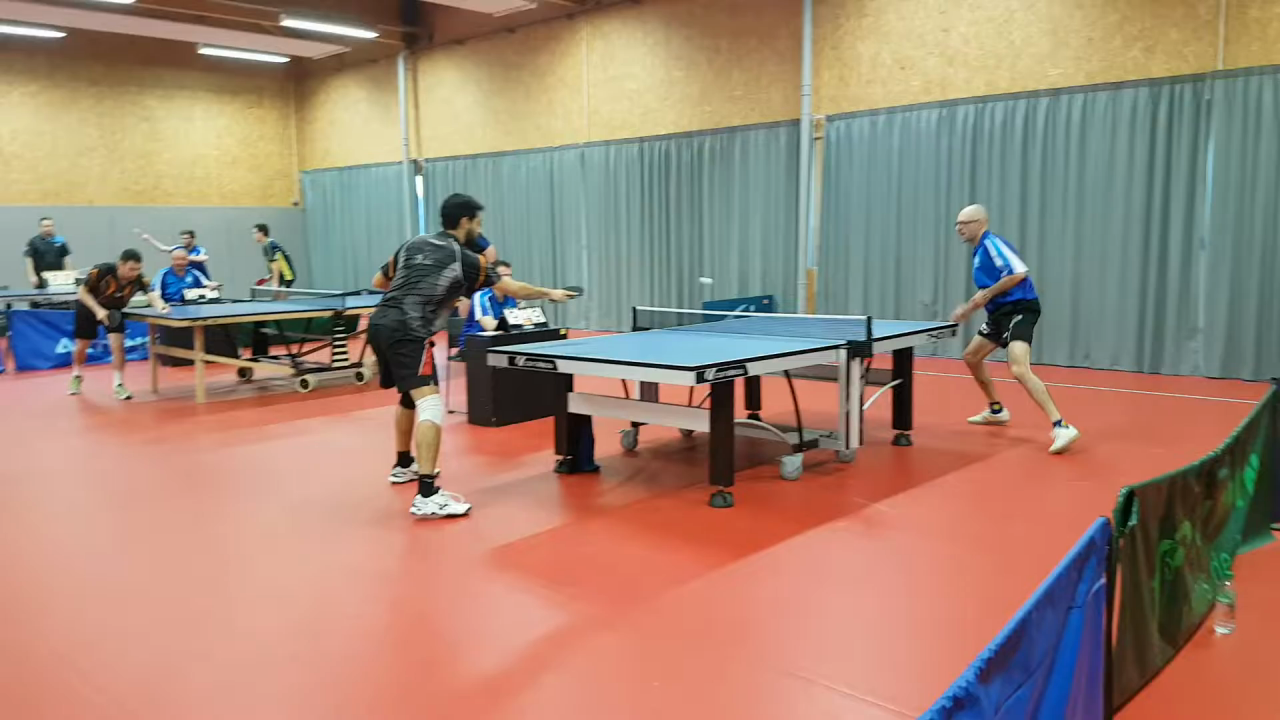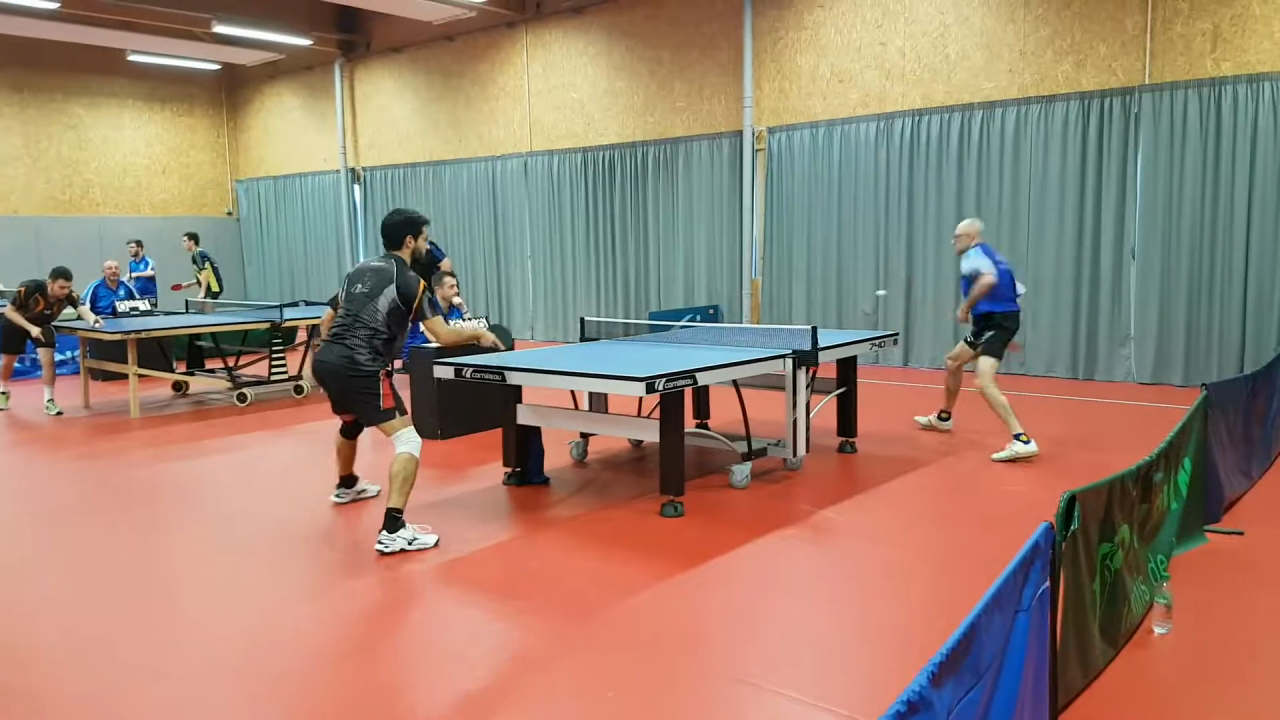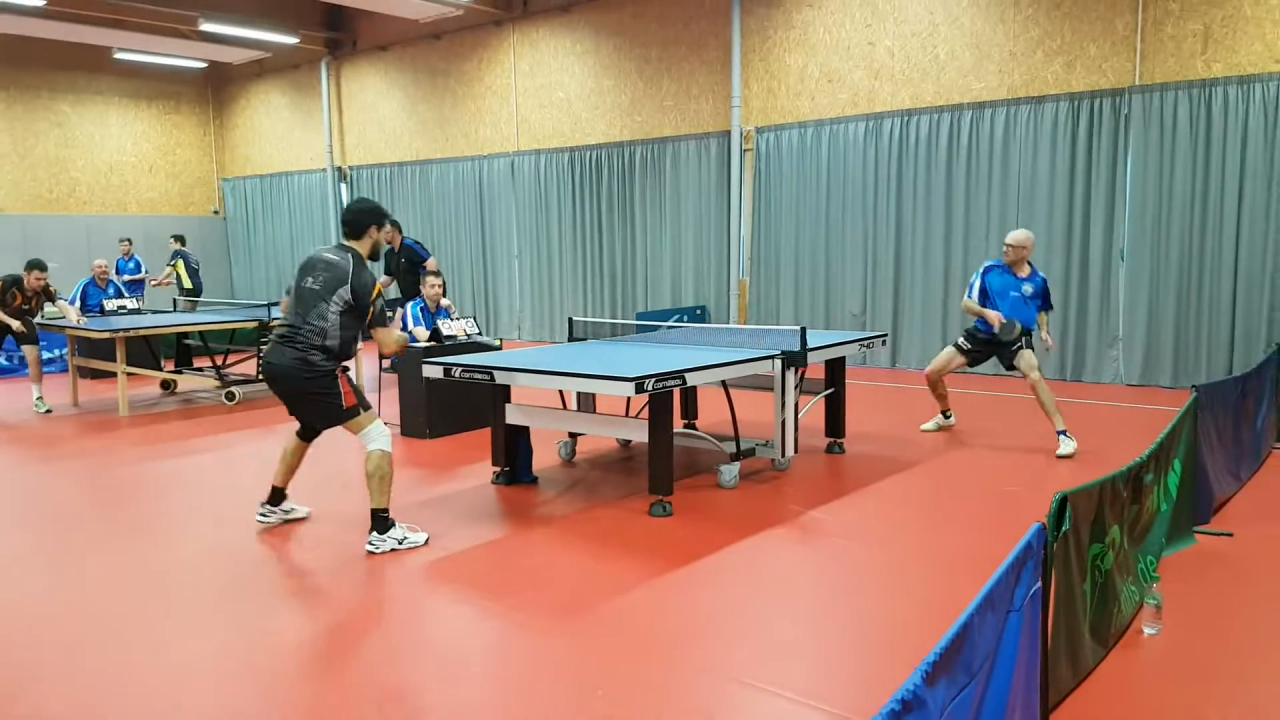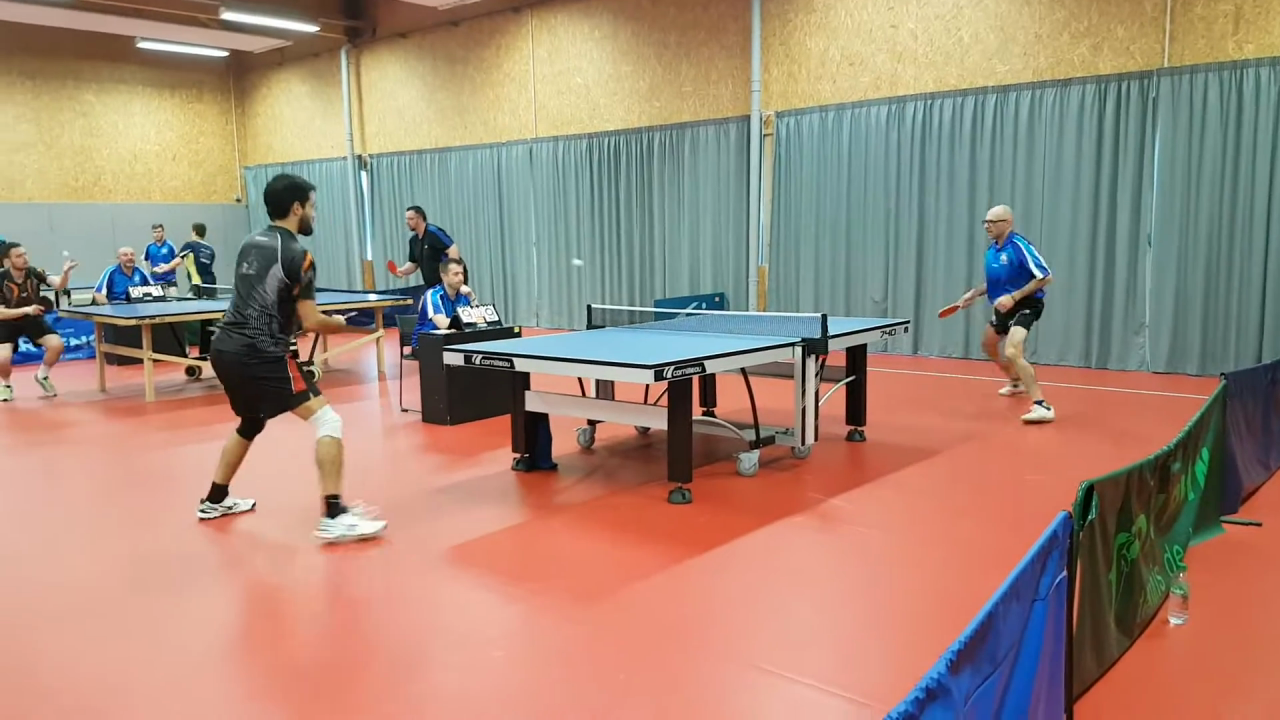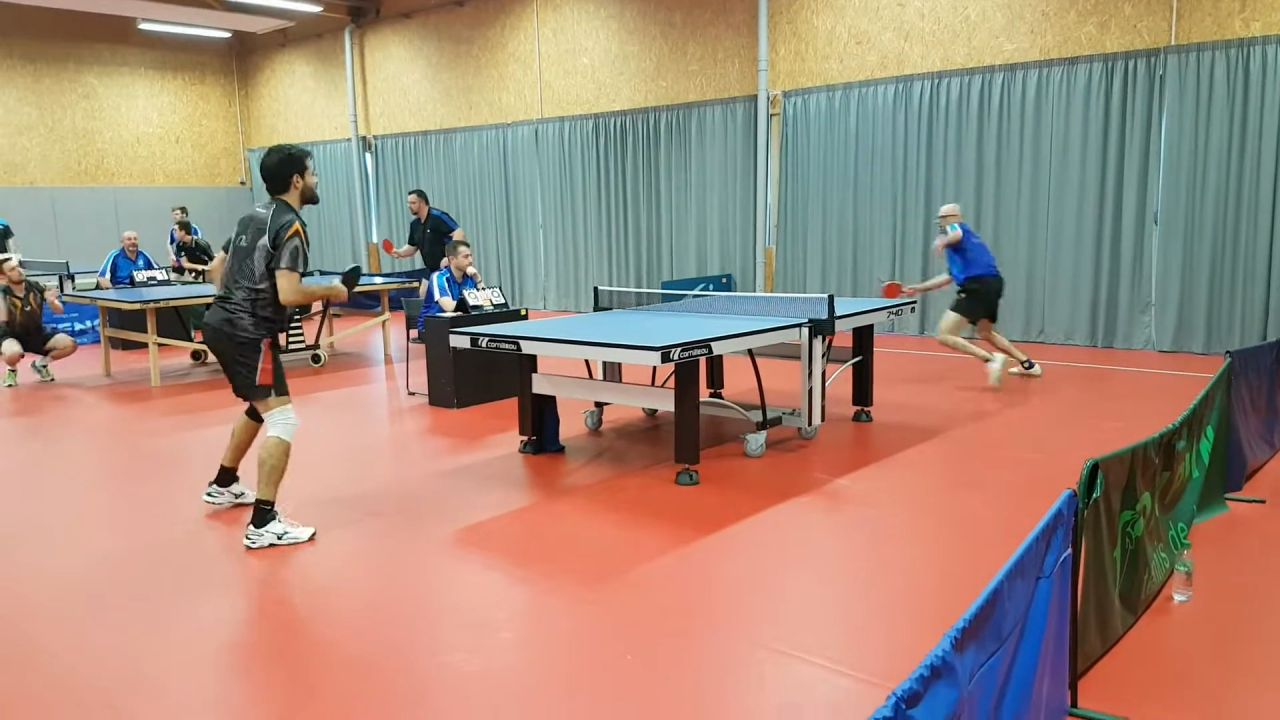
dt=0.4s
person 1, frame 1
left shoulder: (411, 245)
right shoulder: (466, 259)
left elbow: (380, 282)
right elbow: (513, 289)
right wrist: (549, 293)
left hip: (379, 325)
right hip: (406, 334)
left knee: (410, 394)
right knee: (432, 407)
left ankle: (404, 464)
right ankle: (427, 496)
person 1, frame 2
left shoulder: (359, 271)
right shoulder: (409, 281)
right elbow: (444, 335)
right wrist: (479, 333)
left hip: (325, 359)
right hip: (358, 367)
left knee: (352, 422)
right knee: (408, 441)
left ankle: (348, 484)
right ankle: (393, 530)
person 1, frame 3
left shoulder: (313, 260)
right shoulder: (364, 280)
right elbow: (388, 346)
right wrist: (401, 336)
left hip: (276, 360)
right hip: (312, 368)
left knee: (310, 427)
right knee: (377, 436)
left ankle: (275, 503)
right ankle: (382, 530)
person 1, frame 4
left shoulder: (249, 245)
right shoulder: (299, 255)
right elbow: (308, 321)
right wrist: (338, 323)
left hip: (226, 347)
right hip: (263, 355)
left knee: (250, 424)
right knee: (328, 423)
left ankle: (214, 501)
right ankle: (335, 514)
person 1, frame 5
left shoulder: (254, 217)
right shoulder: (289, 227)
left elbow: (218, 267)
right elbow: (289, 294)
right wrist: (330, 291)
left hip: (224, 323)
right hip: (248, 332)
left knee: (260, 408)
right knee: (283, 422)
left ankle: (223, 485)
right ankle: (263, 523)
person 2, frame 1
left shoulder: (992, 244)
right shoulder: (982, 248)
left elbow: (1019, 273)
left wrist: (986, 295)
right wrist: (967, 308)
left hip: (1017, 311)
right hip: (1001, 313)
left knee: (1019, 370)
right knee: (971, 358)
left ankle: (1061, 426)
right ankle: (997, 410)
person 2, frame 2
left shoulder: (975, 253)
right shoulder: (990, 255)
left elbow: (987, 279)
right elbow: (1017, 292)
left wrist: (965, 306)
left hip: (996, 323)
right hip: (992, 322)
left knee: (984, 384)
right knee: (952, 362)
left ankle: (1022, 441)
right ankle: (943, 418)
person 2, frame 3
left shoulder: (1038, 281)
right shoulder: (989, 270)
left elbow: (1043, 311)
right elbow: (967, 303)
left wrist: (1044, 332)
right wrist: (989, 313)
left hip: (1015, 338)
right hip: (982, 333)
left knee: (1034, 377)
right knee: (932, 373)
left ankle: (1063, 435)
right ankle: (946, 416)
person 2, frame 4
left shoulder: (1019, 246)
right shoulder: (992, 248)
left elbow: (1044, 277)
left wrist: (1013, 297)
right wrist: (972, 293)
left hip: (1024, 306)
right hip: (1006, 307)
left knee: (1011, 353)
right knee: (988, 345)
left ankle: (1040, 405)
right ankle: (1017, 383)
person 2, frame 5
left shoulder: (955, 228)
right shoulder: (970, 237)
left elbow: (957, 235)
right elbow: (951, 277)
left wrist: (943, 241)
right wrist: (916, 287)
left hip: (977, 287)
right hip: (991, 285)
left knee: (944, 336)
right knee: (987, 333)
left ankle: (991, 359)
right ankle: (1027, 365)
